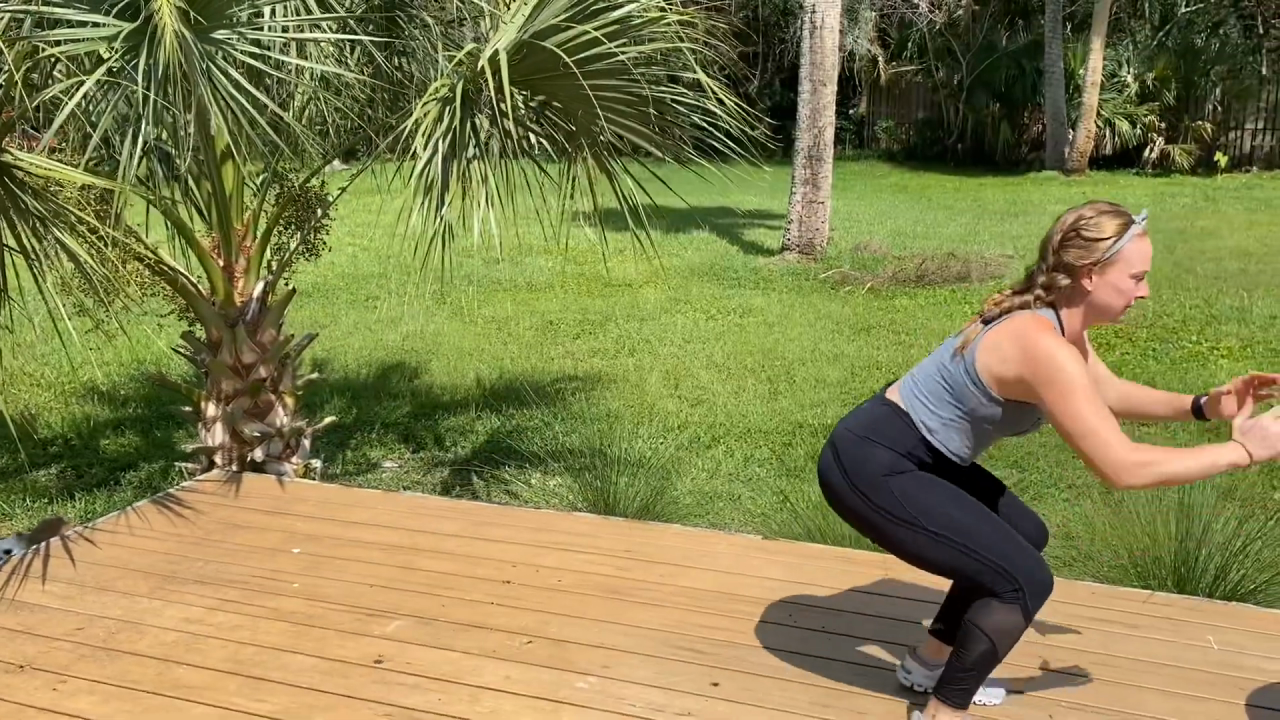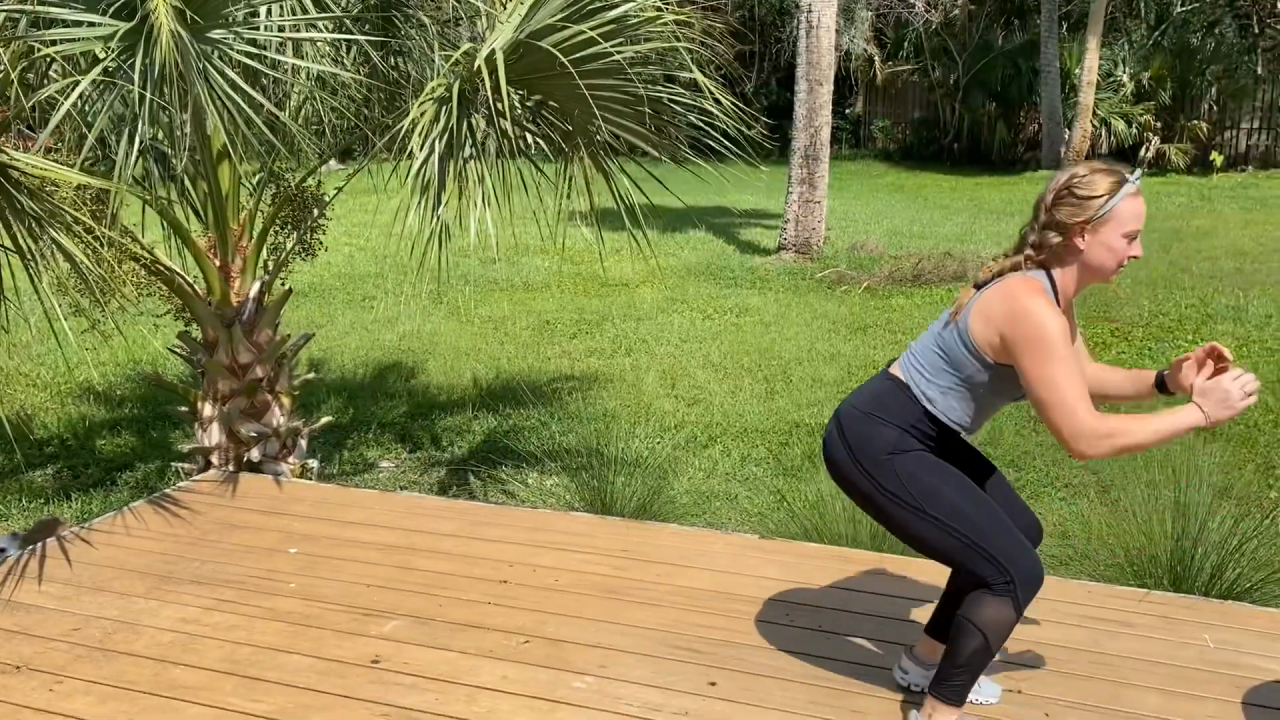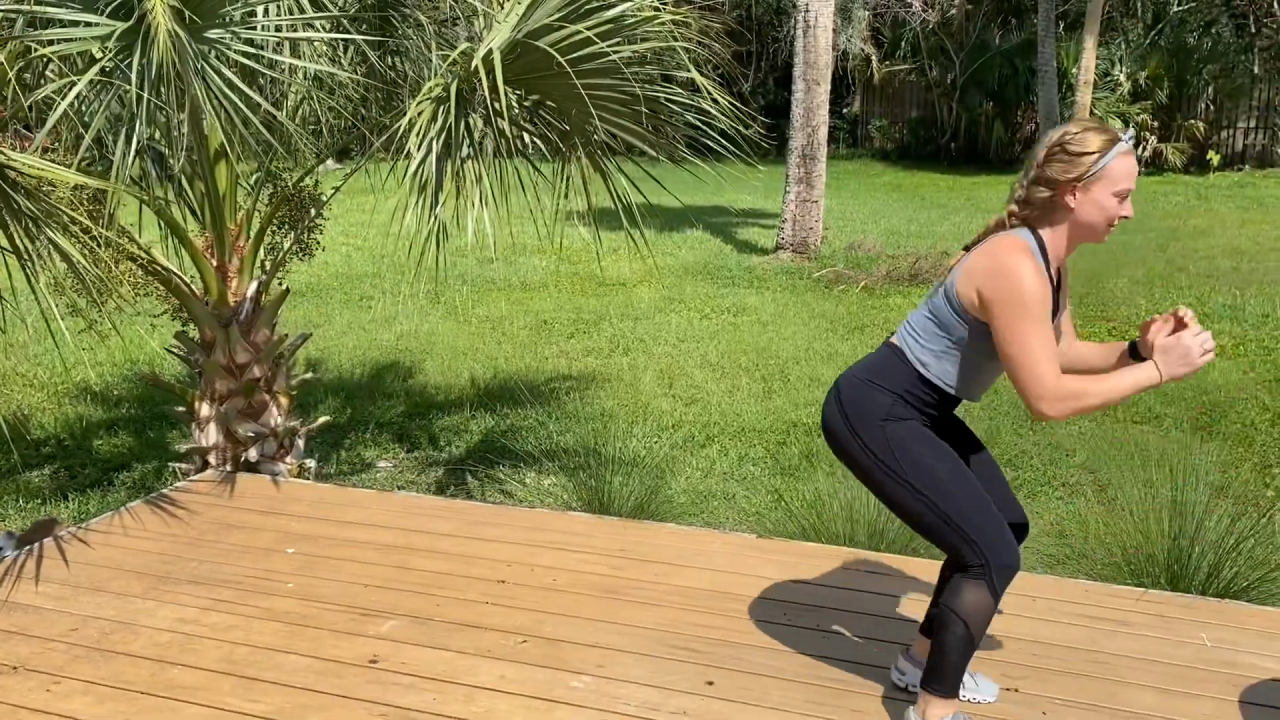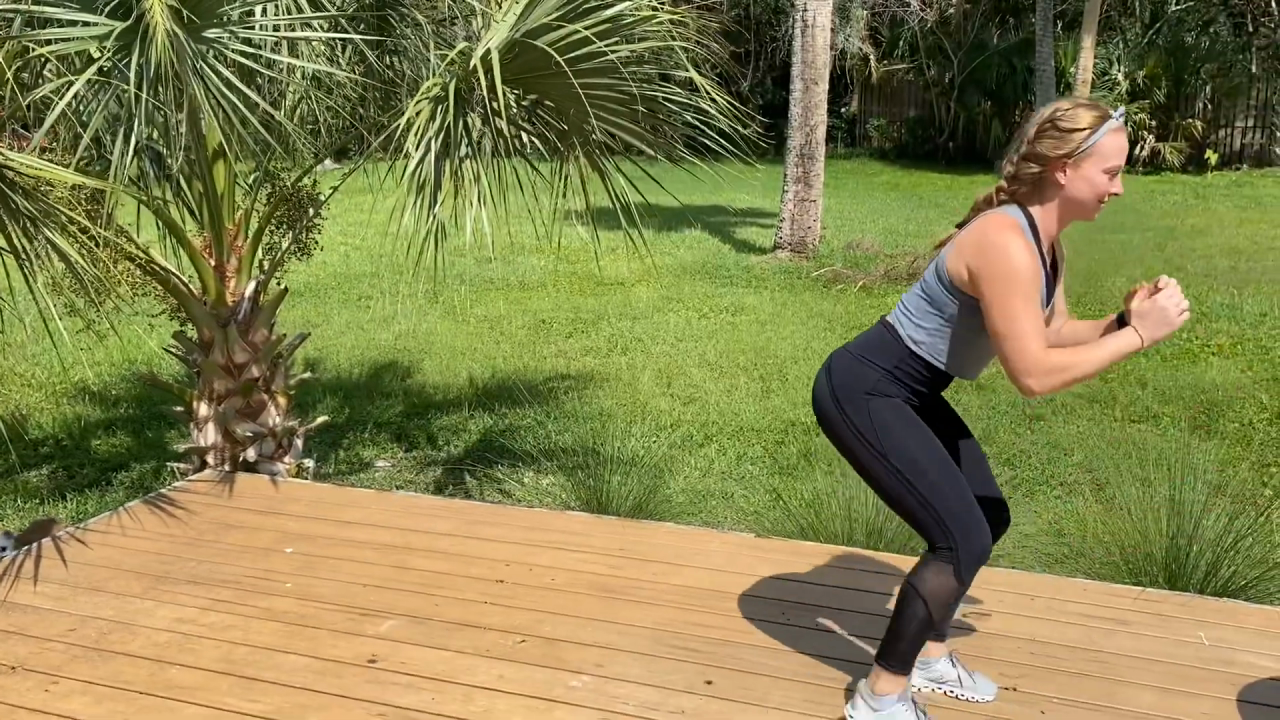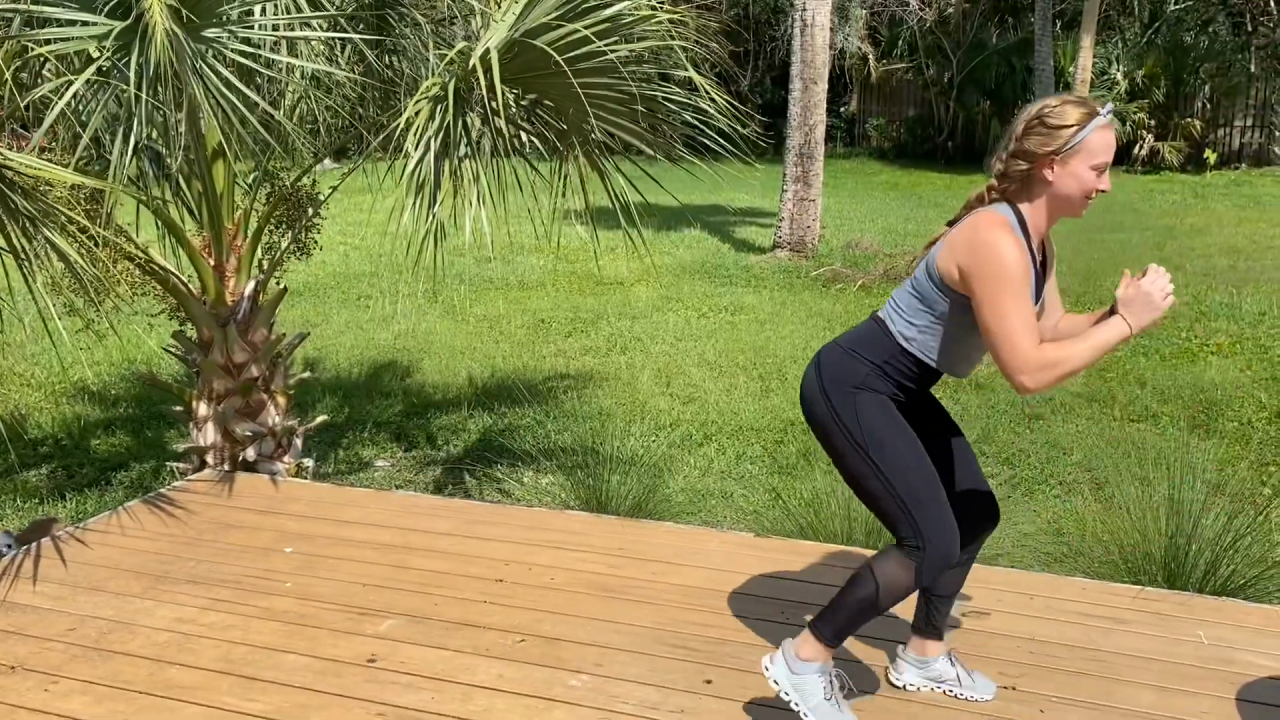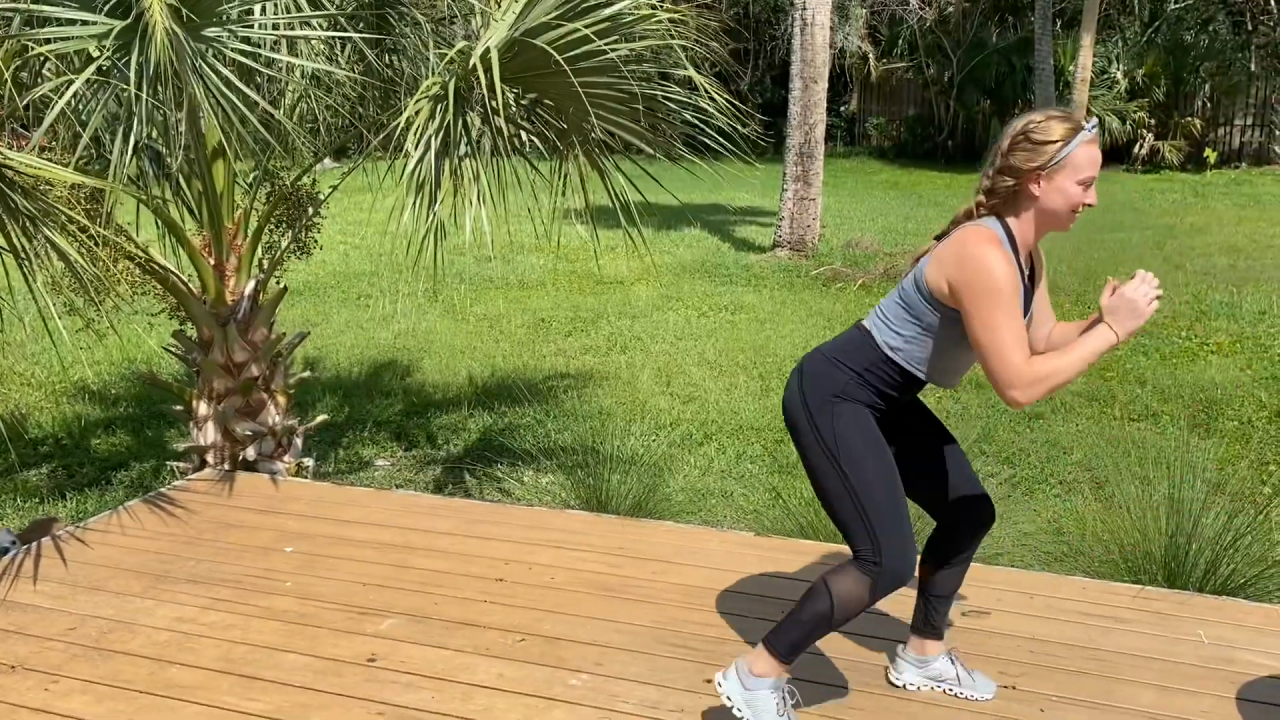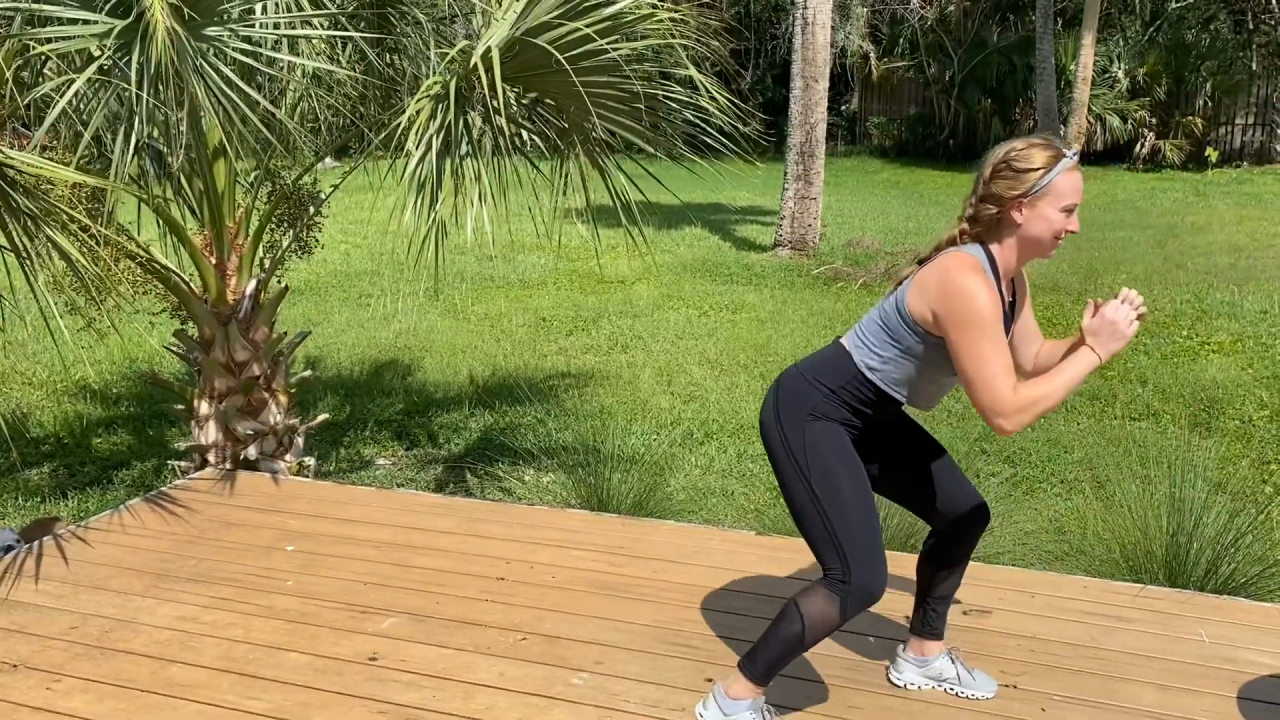
dt=0.1s
person 1, frame 1
left shoulder: (1053, 321)
right shoulder: (1043, 345)
left elbow: (1113, 395)
right elbow: (1123, 469)
left wrist: (1207, 407)
left hip: (911, 453)
right hip: (869, 468)
left knee: (1023, 541)
right knee: (1025, 579)
left ankle: (929, 661)
person 1, frame 2
left shoulder: (1045, 287)
right shoulder: (1031, 308)
left elbow: (1084, 379)
right elbow: (1087, 437)
left wrist: (1170, 379)
right wrist: (1199, 411)
left hip: (911, 433)
right hip: (874, 445)
left knee: (1017, 534)
right knee: (1017, 572)
left ankle: (925, 661)
person 1, frame 3
left shoulder: (1046, 253)
right shoulder: (1015, 265)
left elbow: (1064, 356)
right elbow: (1049, 400)
left wrist: (1141, 345)
right wrist: (1159, 369)
left hip: (916, 406)
right hip: (871, 412)
left knee: (1005, 526)
right knee: (993, 554)
left ankle: (928, 656)
person 1, frame 4
left shoulder: (1042, 234)
right shoulder: (1005, 242)
left elbow: (1056, 334)
right elbow: (1035, 374)
left wrist: (1125, 320)
right wrist: (1138, 336)
left hip: (907, 389)
right hip: (862, 392)
left knee: (985, 514)
right knee: (963, 540)
left ankle: (923, 653)
person 1, frame 5
left shoulder: (1030, 231)
right shoulder: (995, 241)
left elbow: (1052, 333)
right elbow: (1028, 372)
left wrist: (1117, 312)
right wrist: (1128, 323)
left hip: (895, 387)
right hip: (850, 385)
left knee: (976, 512)
right knee: (931, 546)
left ankle: (921, 655)
right ankle: (802, 659)
person 1, frame 6
left shoulder: (1022, 244)
right shoulder: (985, 255)
left elbow: (1041, 341)
right elbow: (1018, 385)
left wrist: (1104, 320)
right wrist: (1113, 331)
left hip: (880, 397)
right hip: (832, 396)
left knee: (970, 514)
right knee: (889, 560)
left ankle: (922, 655)
person 1, frame 7
left shoulder: (1005, 273)
right shoulder: (966, 283)
left elbow: (1030, 361)
right elbow: (1006, 411)
left wrist: (1088, 337)
right wrist: (1094, 350)
left hip: (861, 413)
right hip: (808, 414)
left knee: (965, 514)
right knee: (858, 579)
left ankle: (922, 656)
